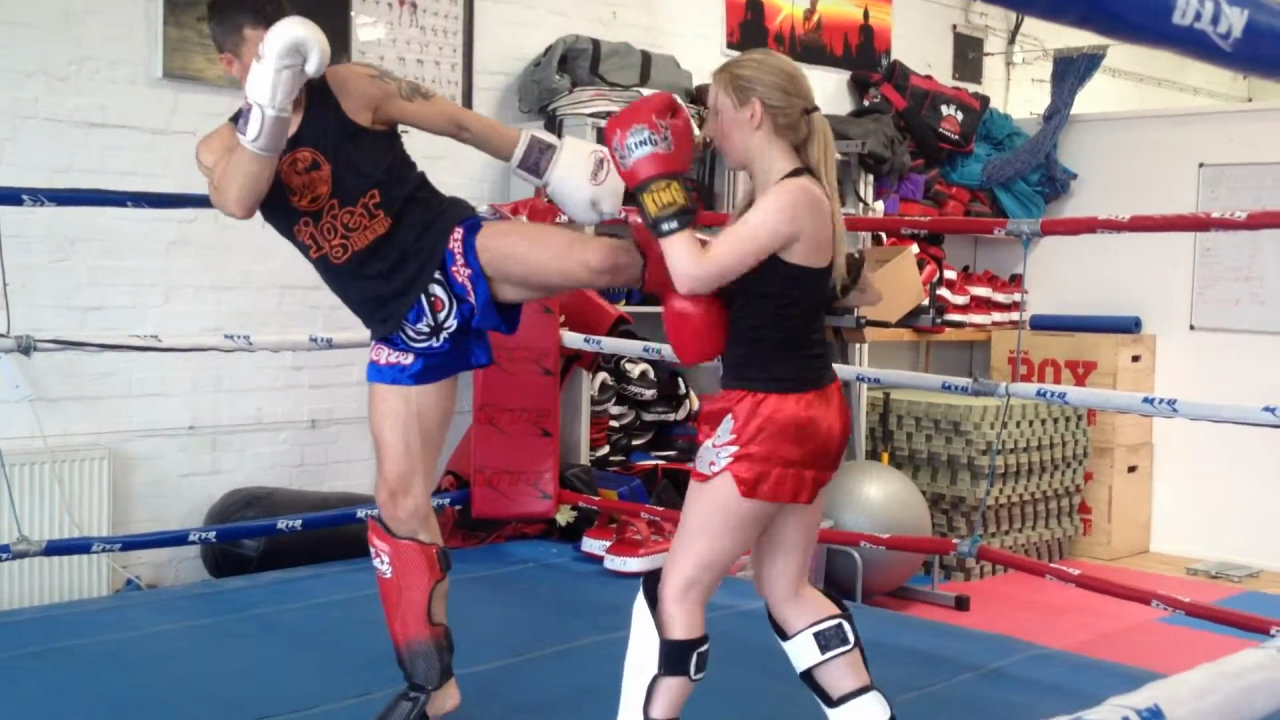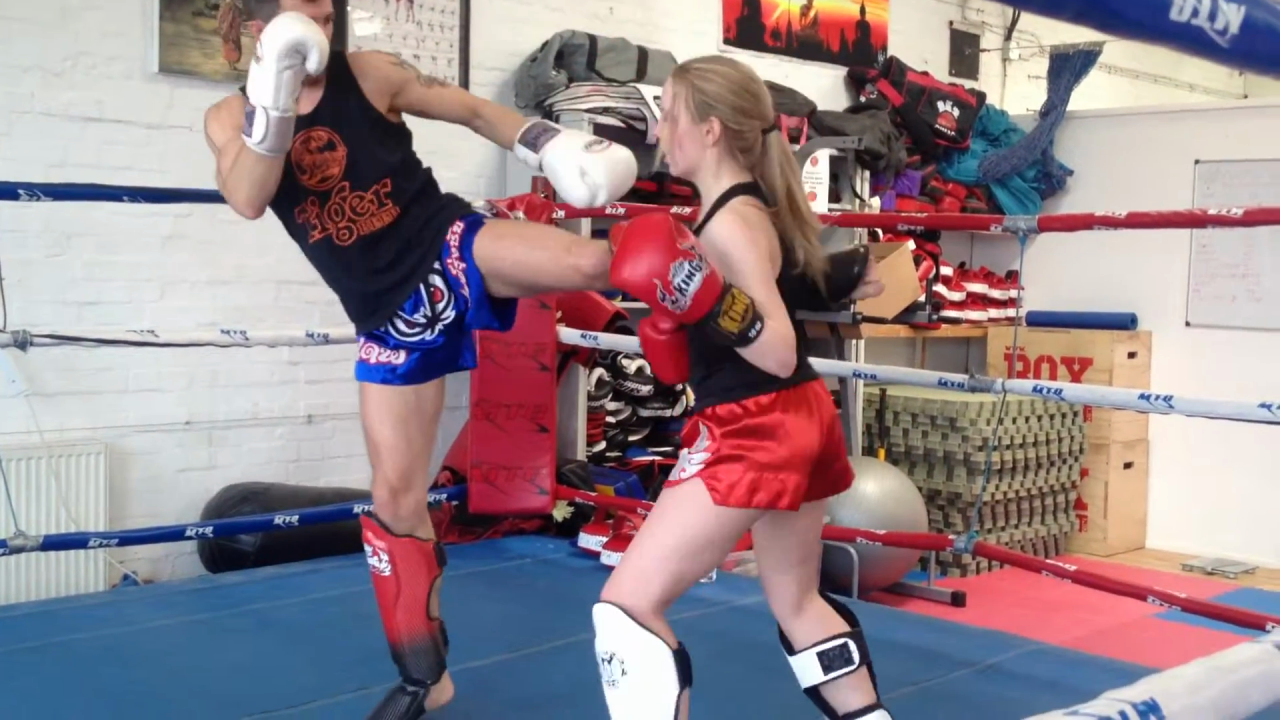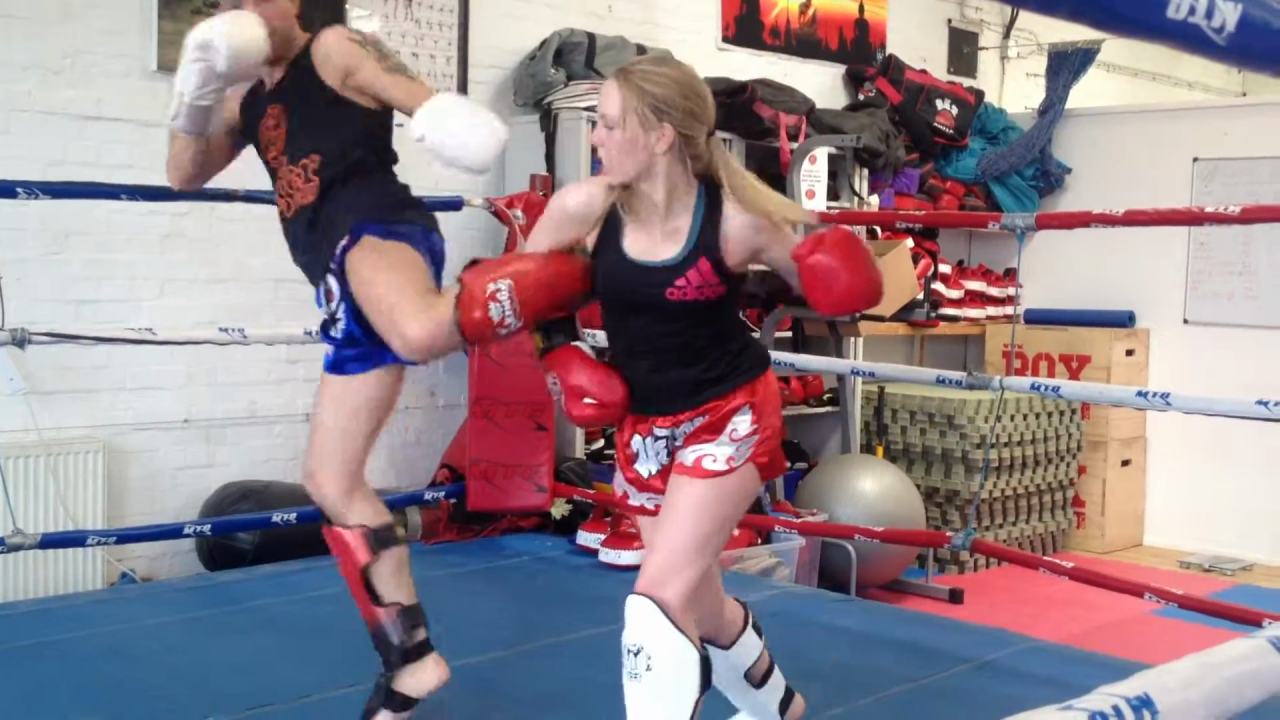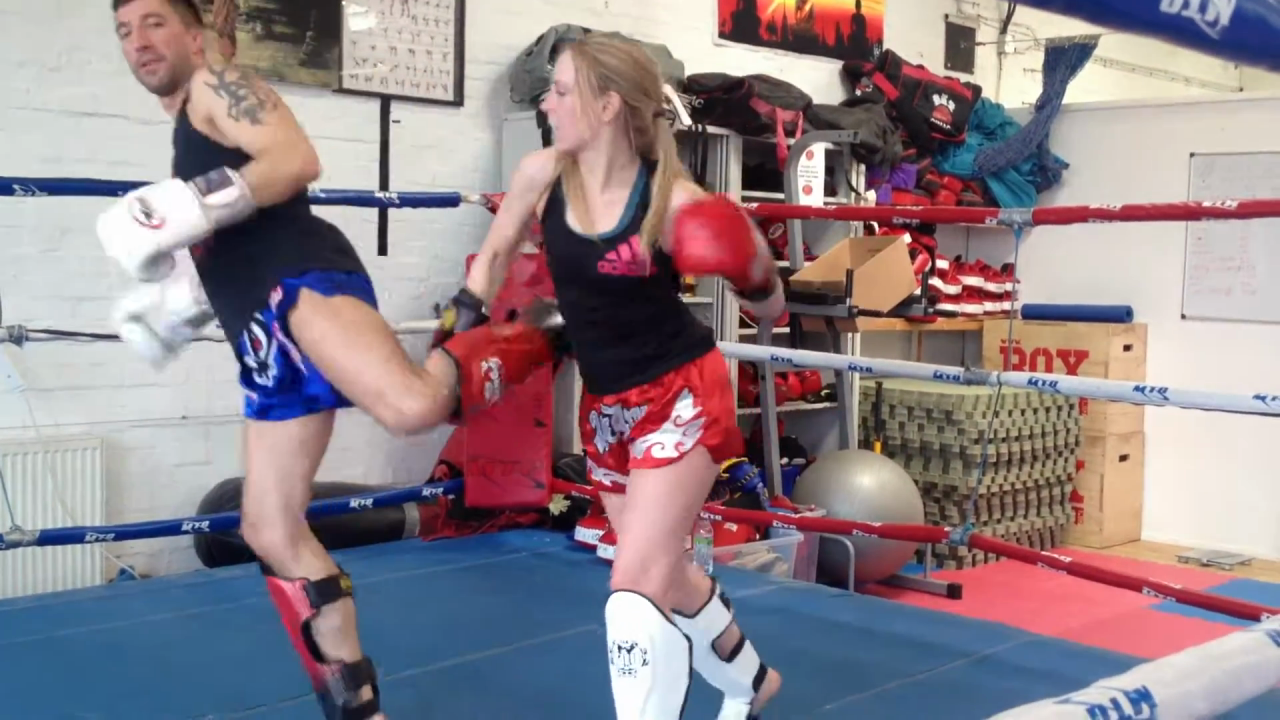
dt=0.3s
person 1, frame 1
left shoulder: (352, 88)
right shoulder: (221, 147)
left elbow: (462, 123)
right elbow: (237, 202)
left wrist: (554, 161)
right wrist: (273, 102)
left hip: (461, 254)
right hip: (406, 327)
left knee: (601, 261)
right knee: (399, 499)
person 1, frame 2
left shoulder: (369, 73)
right shoulder: (230, 118)
left elbow: (471, 108)
right elbow: (246, 200)
left wrist: (553, 143)
right wrist: (274, 104)
left hip: (452, 247)
right hip: (391, 320)
left knee: (587, 263)
right knee: (394, 495)
person 1, frame 3
right shoulder: (243, 93)
left elbow: (433, 107)
right elbow: (187, 173)
left wrist: (459, 126)
right wrist: (196, 90)
left hip: (376, 239)
right hip: (349, 296)
left knee: (425, 331)
right knee: (330, 482)
left ankle: (570, 266)
right ankle: (410, 658)
person 1, frame 4
left shoulder: (218, 85)
right shoulder: (192, 133)
left elbow: (298, 161)
left wrist: (197, 204)
right wrist: (180, 304)
left hip: (301, 282)
right hip: (264, 335)
left knee: (414, 409)
right knee: (270, 530)
left ankle: (514, 339)
person 2, frame 1
left shoulder: (793, 196)
right shoulder: (786, 192)
left elbow: (695, 275)
left wrist: (657, 175)
left hip: (767, 417)
right hip: (802, 411)
left knee: (680, 588)
right knee: (786, 588)
person 2, frame 2
left shoulder: (736, 222)
right shoulder: (738, 205)
left elbow: (778, 357)
left wrist: (705, 298)
left hip: (754, 432)
right hip: (792, 425)
left knee: (628, 601)
right knee: (794, 601)
person 2, frame 3
left shoulder: (736, 216)
right shoulder: (587, 203)
left elbow: (817, 282)
left wrist: (836, 275)
right wrist: (560, 349)
left hip: (730, 414)
right hip: (645, 424)
left knee: (659, 597)
right knee: (693, 598)
person 2, frame 4
left shoulder: (672, 195)
right shoulder: (543, 174)
left elbow: (767, 306)
right elbow: (492, 255)
left wrist: (754, 271)
left hip: (679, 396)
right hip: (606, 404)
left knee: (636, 587)
right knee: (658, 574)
